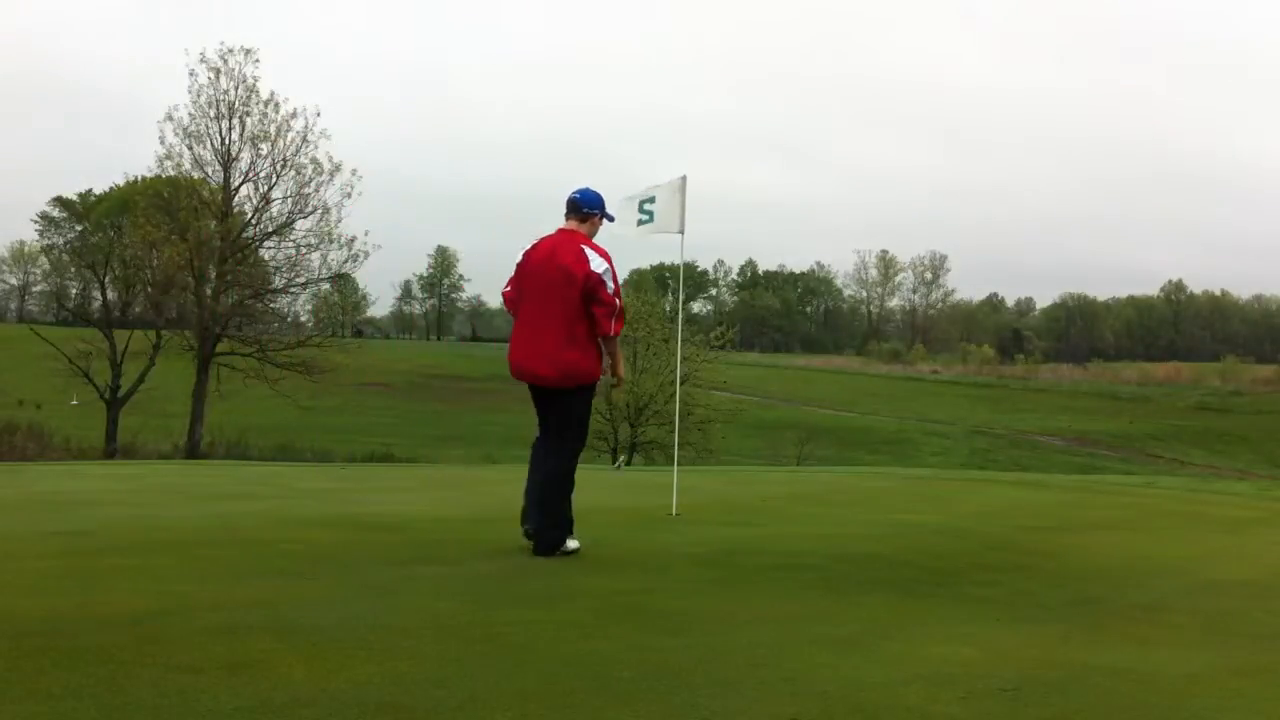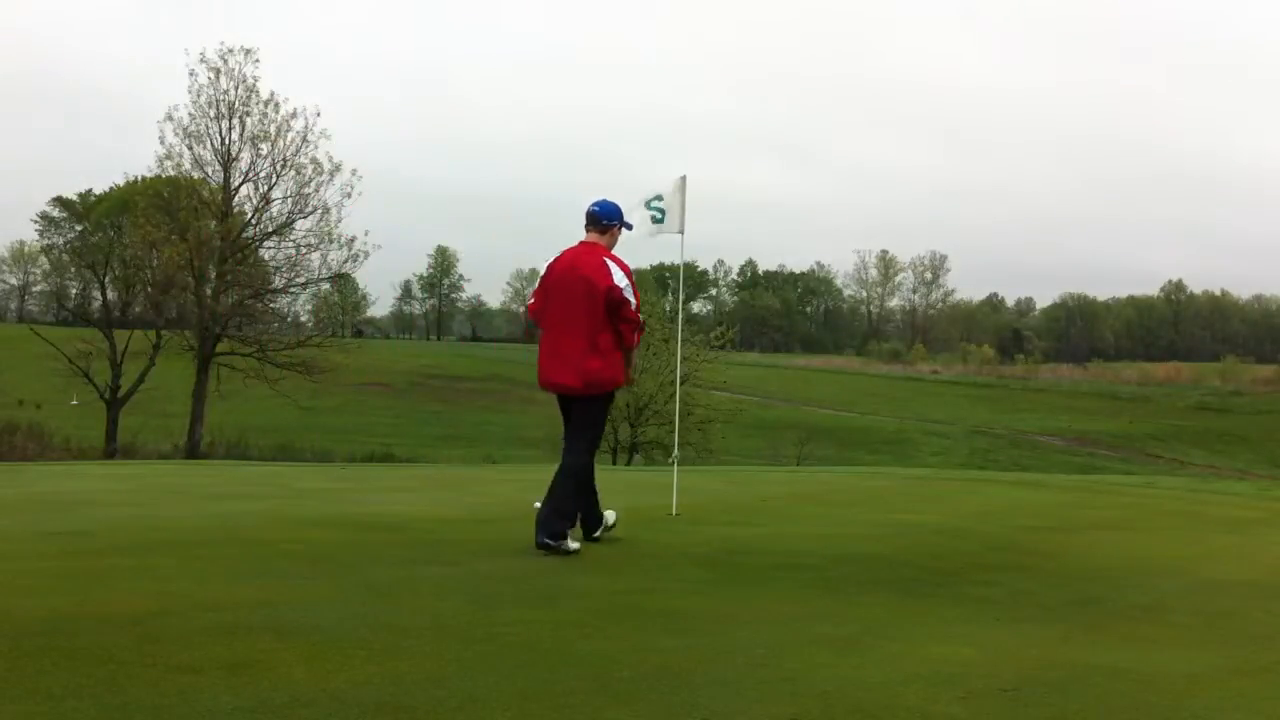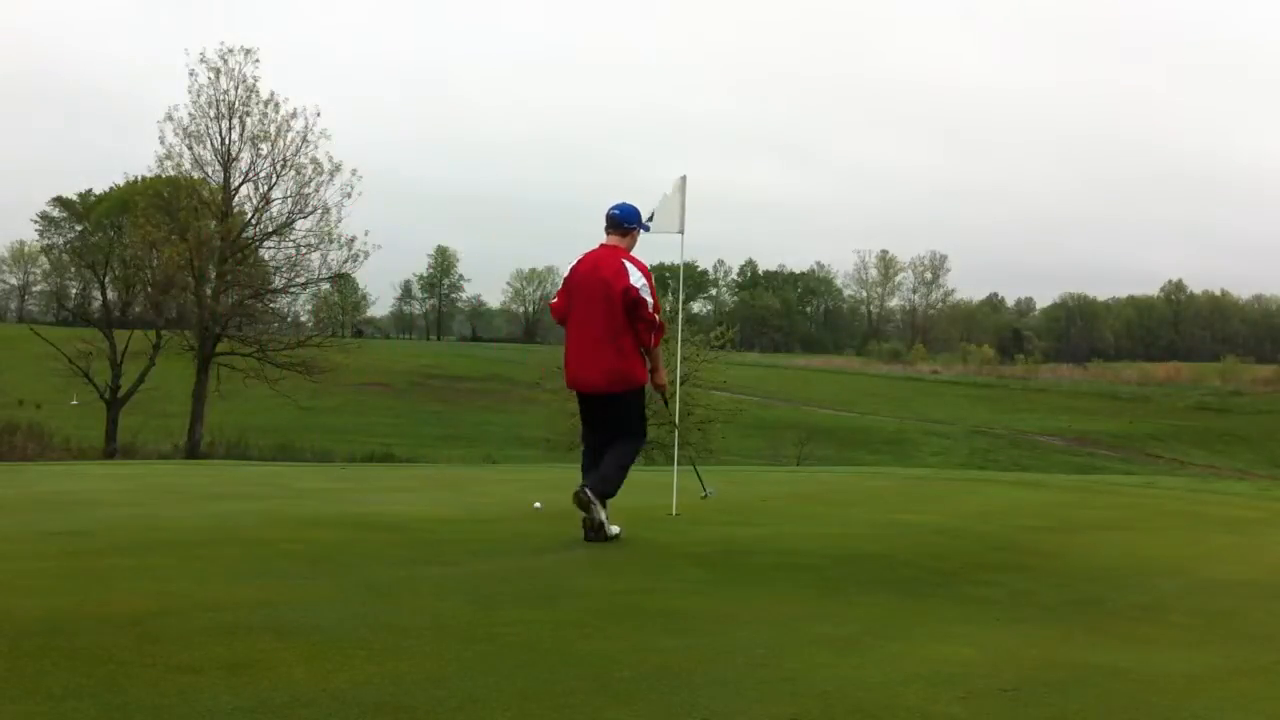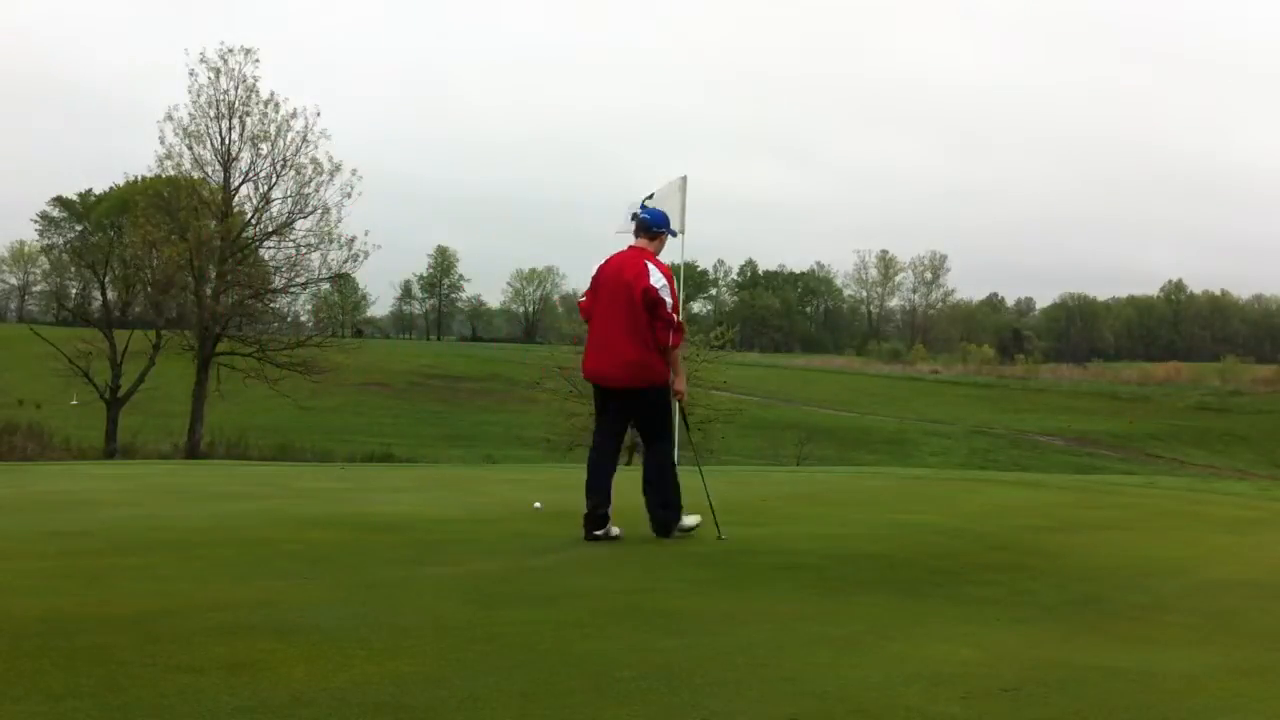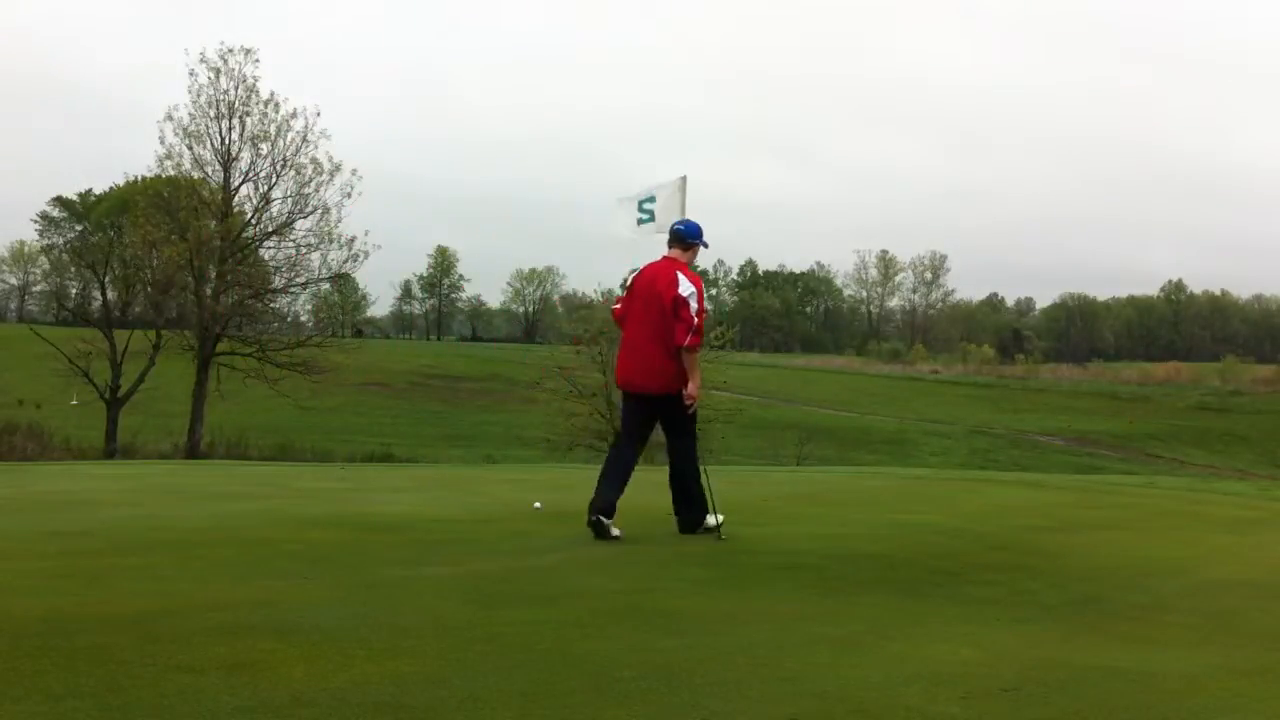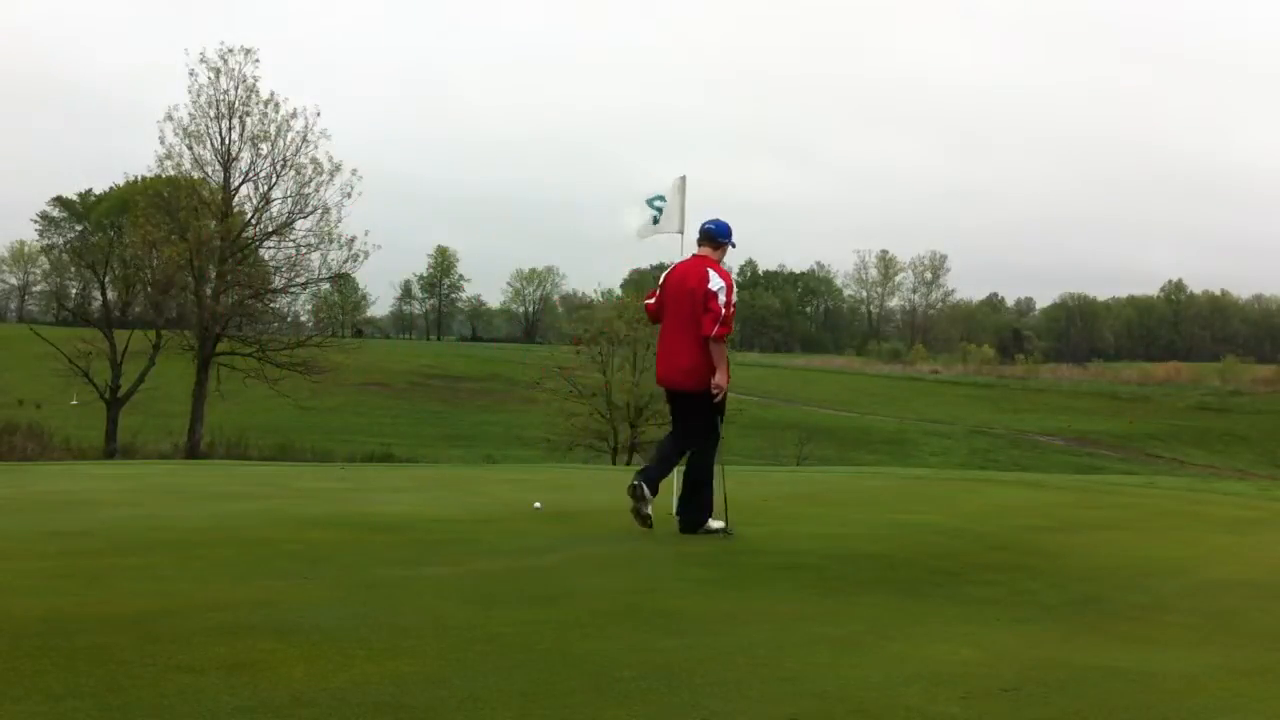
dt=0.2s
person 1, frame 1
left shoulder: (532, 251)
right shoulder: (594, 258)
left elbow: (512, 302)
right elbow: (608, 317)
right wrist: (616, 360)
left hip: (532, 362)
right hip: (573, 365)
left knee: (549, 438)
right knee: (564, 446)
left ankle: (540, 518)
right ankle: (549, 536)
person 1, frame 2
left shoulder: (554, 264)
right shoulder: (614, 269)
left elbow: (536, 313)
right elbow: (629, 327)
right wrist: (628, 364)
left hip: (557, 371)
right hip: (597, 373)
left knee: (577, 443)
right knee: (582, 449)
left ankle: (591, 519)
right ankle: (553, 529)
person 1, frame 3
left shoulder: (577, 265)
right shoulder: (634, 271)
left elbow: (559, 313)
right elbow: (649, 328)
right wrist: (658, 369)
left hip: (582, 371)
right hip: (622, 373)
left knee: (594, 442)
right knee: (629, 439)
left ankle: (598, 523)
right ankle: (593, 491)
person 1, frame 4
left shoulder: (606, 266)
right shoulder: (657, 273)
left elbow: (587, 312)
right elbow: (668, 331)
right wrist: (678, 375)
left hip: (603, 369)
right hip: (643, 372)
left knee: (604, 442)
right knee: (659, 442)
left ankle: (596, 522)
right ankle: (667, 519)
person 1, frame 5
left shoulder: (639, 275)
right shoulder: (688, 281)
left elbow: (620, 316)
right elbow: (688, 336)
right wrist: (693, 380)
left hip: (633, 375)
right hip: (671, 378)
left knee: (627, 442)
right knee: (682, 445)
left ankle: (602, 507)
right ankle: (693, 516)
person 1, frame 6
left shoulder: (672, 272)
right shoulder: (718, 278)
left elbow: (653, 311)
right elbow: (717, 329)
right wrist: (721, 371)
left hip: (670, 370)
right hip: (701, 374)
left knee: (680, 435)
right knee: (704, 441)
left ankle: (645, 482)
right ankle: (694, 517)
